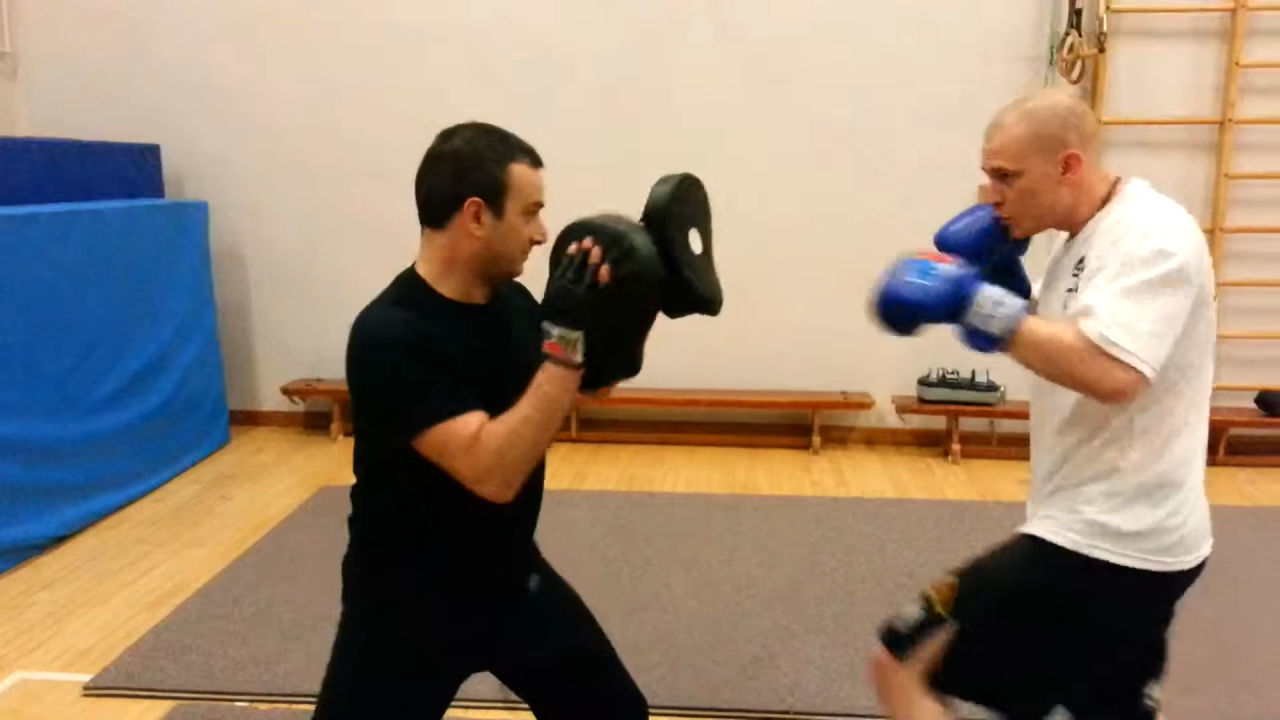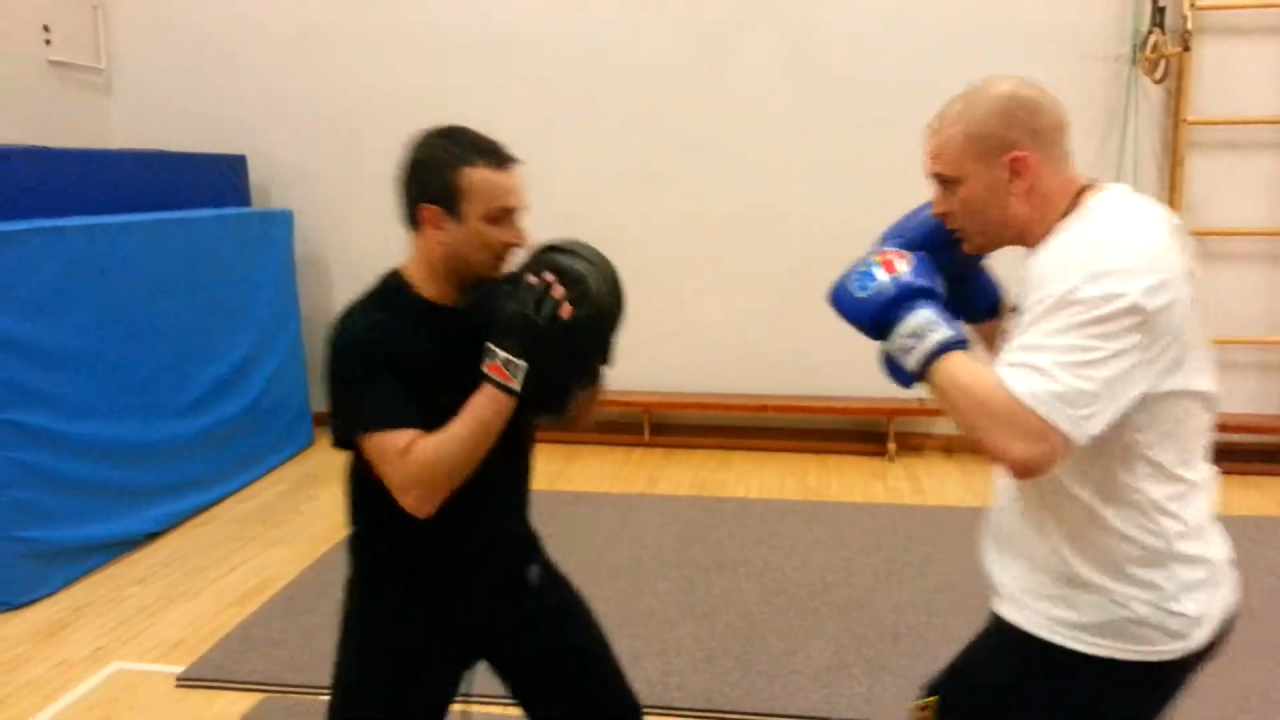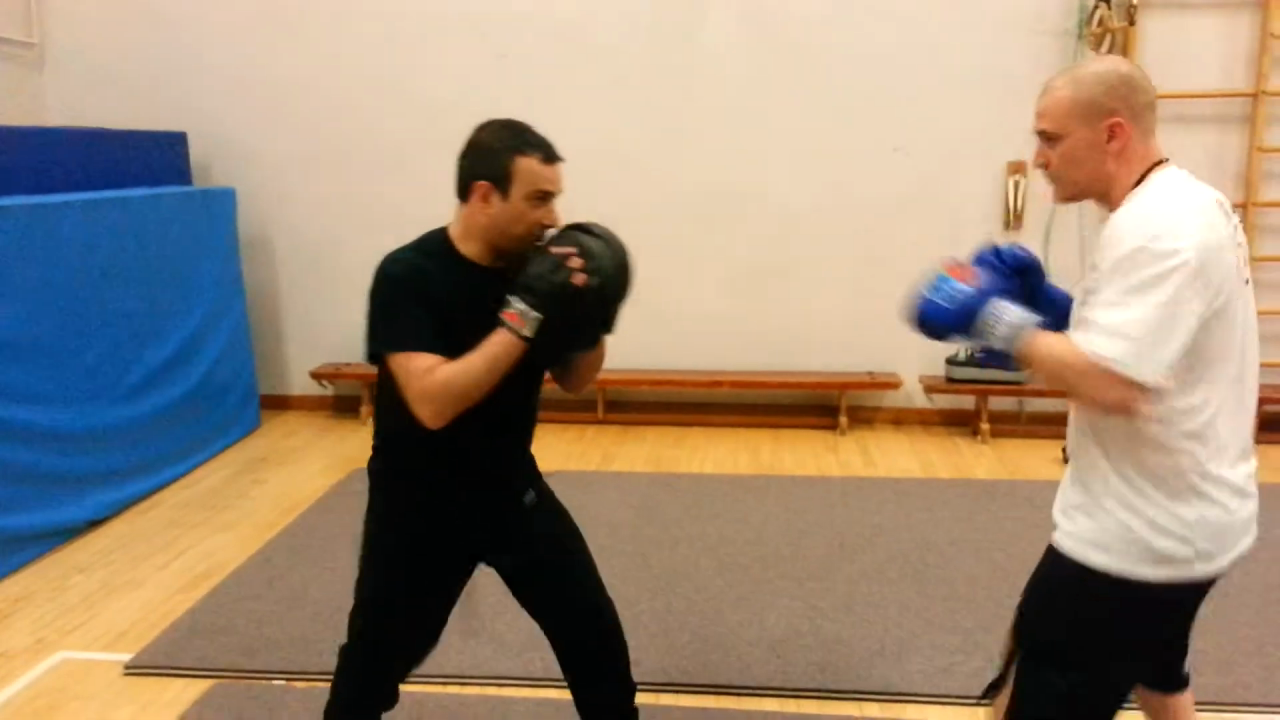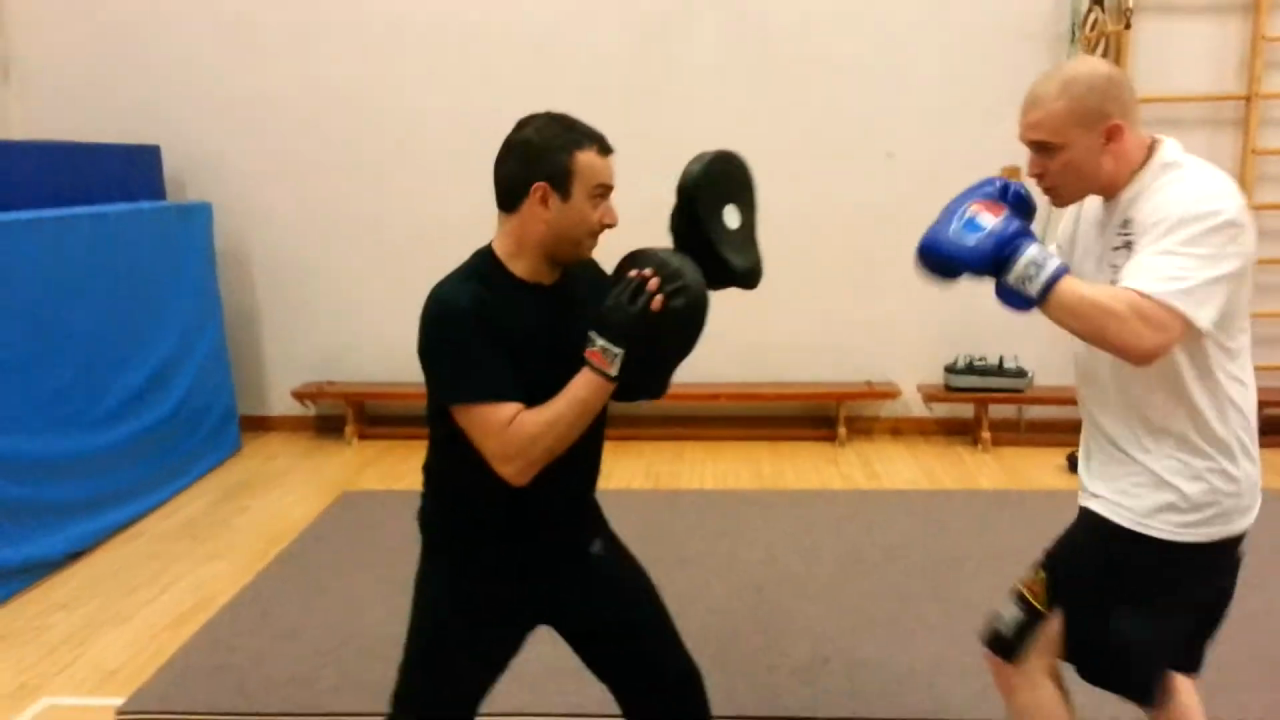
dt=1s
person 1, frame 1
left shoulder: (1152, 237)
right shoulder: (1091, 239)
left elbow: (1109, 372)
right elbow: (1059, 353)
left wrist: (979, 301)
right wrist: (993, 293)
left hip: (1106, 543)
left knee: (904, 660)
person 1, frame 2
left shoulder: (1102, 267)
right shoulder: (1113, 223)
left elbow: (1025, 440)
right elbow: (1043, 379)
left wrist: (916, 323)
right wrist: (969, 299)
left hip: (1101, 620)
person 1, frame 3
left shoulder: (1156, 233)
right shoulder: (1188, 207)
left elbow: (1111, 385)
left wrist: (997, 317)
right wrist: (1043, 303)
left hip: (1136, 536)
right hip: (1196, 520)
right knee: (1146, 664)
person 1, frame 4
left shoulder: (1197, 202)
right shoulder: (1094, 202)
left elbow: (1141, 333)
right elbow: (1073, 299)
left wrist: (1016, 263)
right wrist: (1005, 243)
left hip: (1174, 500)
right hip: (1157, 491)
left knee: (1019, 658)
person 2, frame 1
left shoulder: (504, 301)
right shoulder: (392, 336)
left elbow: (587, 376)
right elbow: (493, 473)
right wrist: (568, 339)
left hip: (510, 577)
right hip: (409, 599)
person 2, frame 2
left shoulder: (509, 301)
right shoulder: (370, 334)
left elbow: (574, 408)
right elbow: (417, 486)
right wrist: (508, 365)
left hip: (511, 568)
right hip: (403, 594)
person 2, frame 3
left shoulder: (534, 269)
right shoulder: (409, 276)
left elbow: (575, 378)
right elbow: (432, 403)
right wrist: (522, 314)
left hip: (512, 490)
right hip: (418, 502)
left knee: (592, 628)
right knee: (377, 650)
person 2, frame 4
left shoulder: (583, 279)
right shoulder: (460, 309)
right elbow: (515, 455)
right wrist: (608, 354)
left hip: (574, 540)
right hip: (477, 561)
